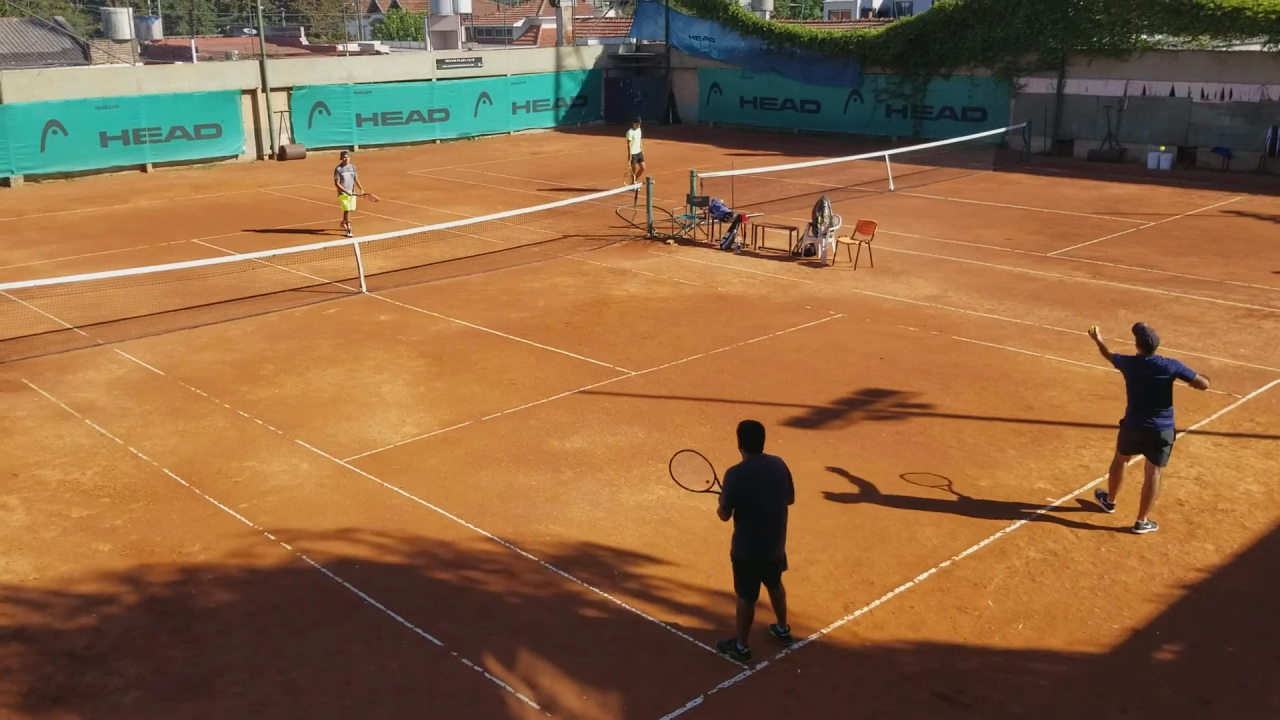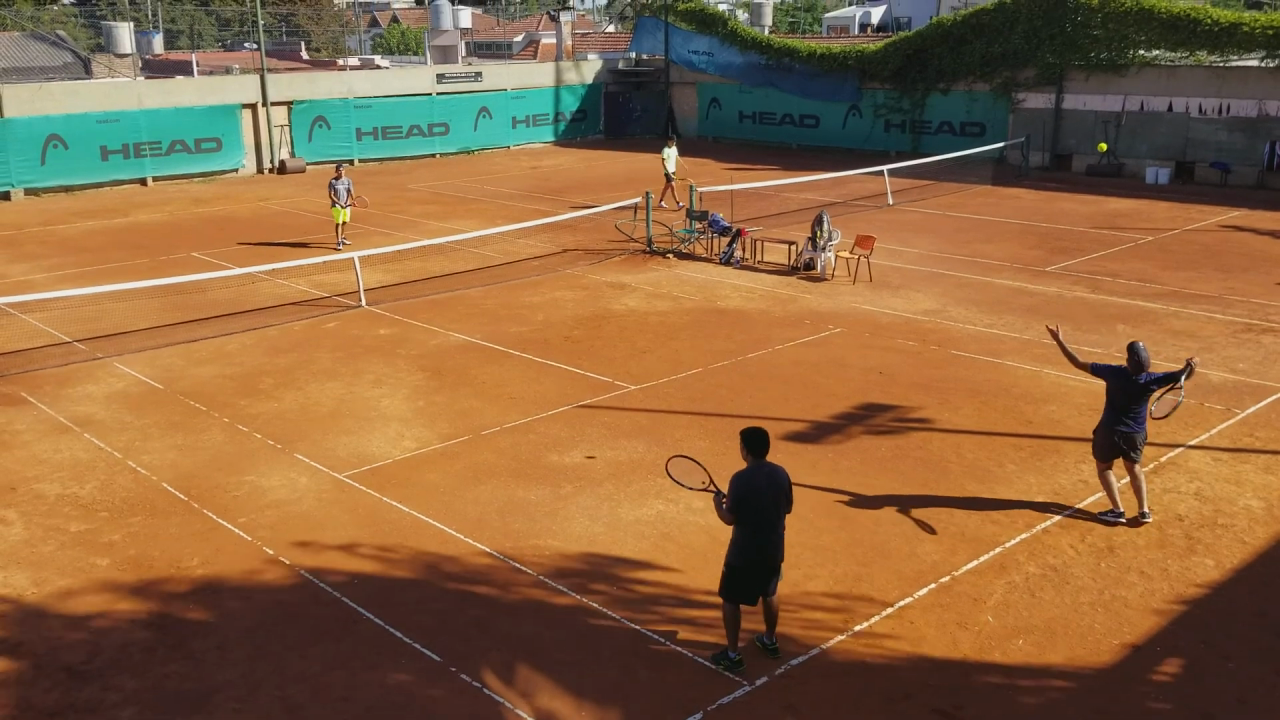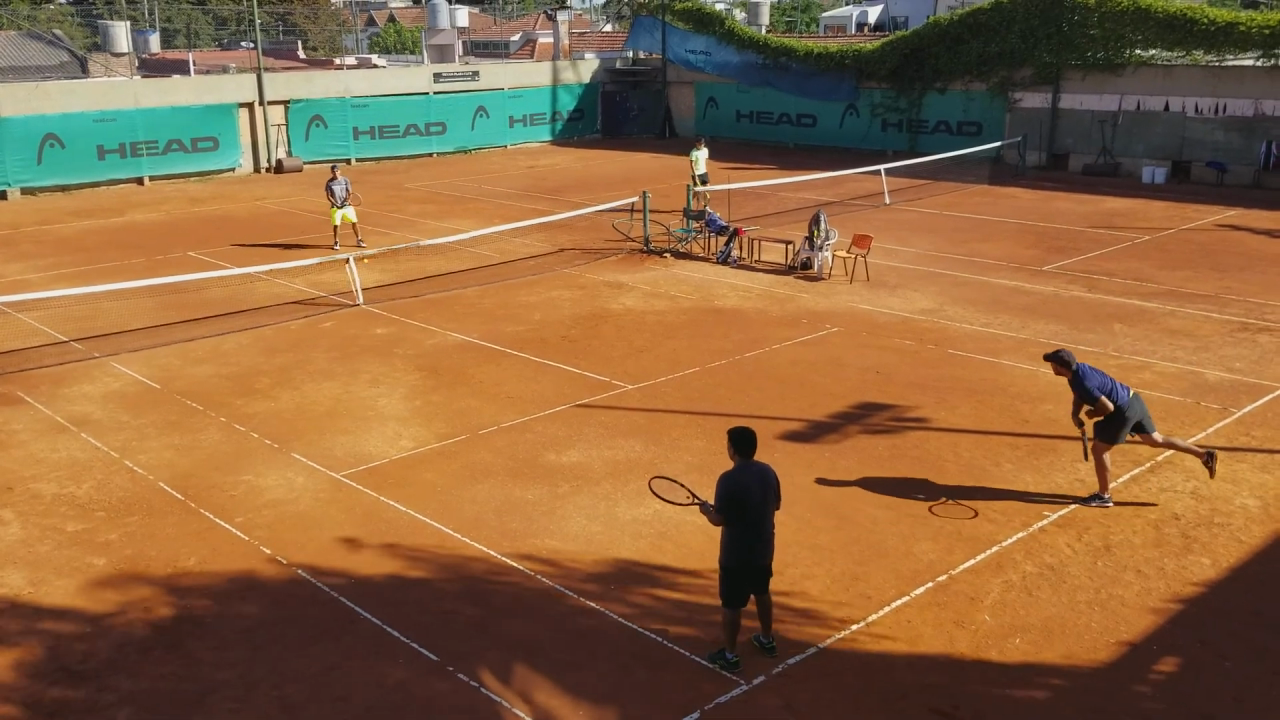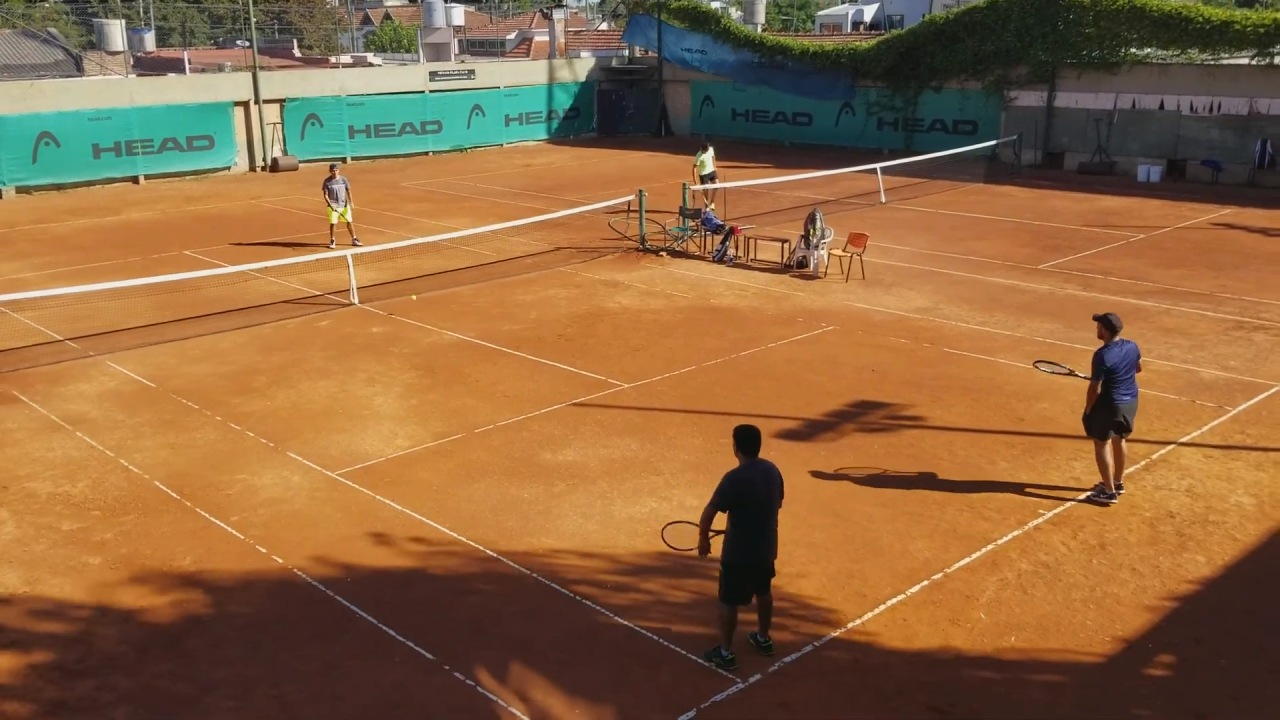
dt=0.7s
person 1, frame 1
left shoulder: (735, 474)
right shoulder: (779, 465)
left elbow: (724, 515)
right elbow: (790, 499)
left wrist: (721, 502)
left hip: (747, 547)
right hip: (775, 542)
left knee: (746, 596)
right knee: (775, 584)
left ankle: (741, 646)
right ankle: (783, 629)
person 1, frame 2
left shoulder: (741, 479)
right shoulder: (781, 474)
left elbow: (729, 518)
right elbow: (788, 509)
left wrist: (718, 504)
left hip: (743, 553)
right hip: (773, 550)
left knee: (730, 600)
right knee: (769, 595)
left ankle: (732, 655)
right ankle: (770, 641)
person 1, frame 3
left shoulder: (728, 479)
right shoulder: (768, 472)
left elbow: (719, 520)
right elbow: (776, 505)
left wrist: (706, 510)
left hip: (736, 554)
right hip: (763, 549)
left knee: (731, 604)
right knee: (762, 594)
left ankle: (730, 656)
right ankle: (767, 640)
person 1, frame 4
left shoulder: (734, 478)
right shoulder: (772, 470)
left elbow: (708, 514)
left wrist: (703, 540)
left hip: (739, 552)
right hip: (766, 547)
left knee: (728, 600)
right knee: (763, 592)
left ankle: (725, 652)
right ankle: (764, 638)
person 2, frame 1
left shoulder: (1129, 363)
right shoulder: (1170, 366)
left elbow: (1110, 355)
right elbow: (1204, 384)
left wrist: (1098, 340)
right wrist: (1197, 381)
left hip: (1134, 426)
right hip: (1162, 429)
left knee: (1120, 459)
right knee: (1153, 473)
left ankle: (1109, 501)
right ankle: (1142, 521)
person 2, frame 2
left shoulder: (1114, 373)
right shoulder: (1151, 380)
left elbow: (1080, 365)
right elbow: (1181, 376)
left wrist: (1059, 340)
right wrist: (1190, 367)
left hip: (1111, 432)
right hip: (1135, 432)
left knee: (1104, 467)
right knee: (1133, 466)
left ankle: (1118, 511)
right ankle: (1144, 511)
person 2, frame 3
left shoulder: (1083, 384)
right shoulder: (1078, 370)
left elbow: (1108, 408)
right elbow: (1078, 397)
left wrist: (1092, 414)
right wrist: (1075, 416)
left hip: (1123, 411)
right hip: (1133, 401)
left knee: (1099, 449)
right knee: (1157, 440)
left ankle: (1103, 496)
right ankle: (1205, 455)
person 2, frame 4
left shoulder: (1102, 355)
right shoulder: (1132, 346)
left elbow: (1095, 389)
right elbow: (1138, 368)
left wrist: (1088, 408)
left hip: (1110, 405)
right hip: (1131, 401)
left knee: (1102, 446)
right knee: (1119, 442)
left ankle: (1109, 491)
right ankle: (1117, 483)
